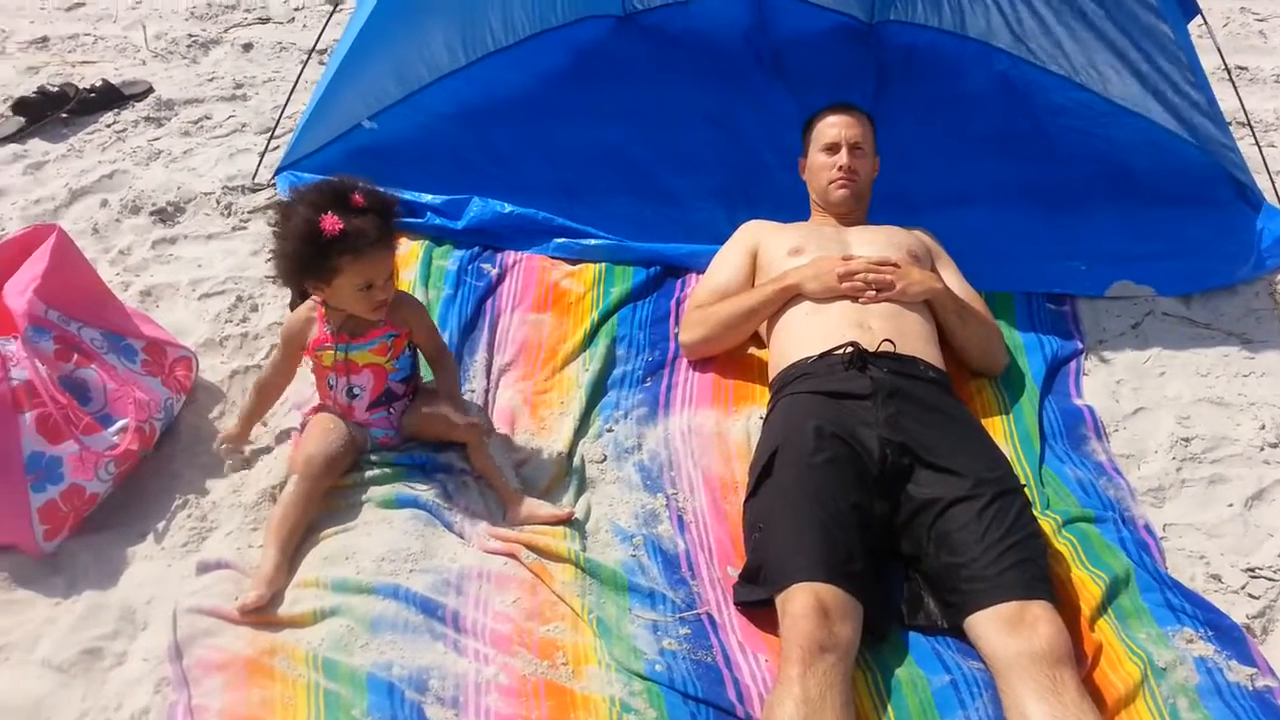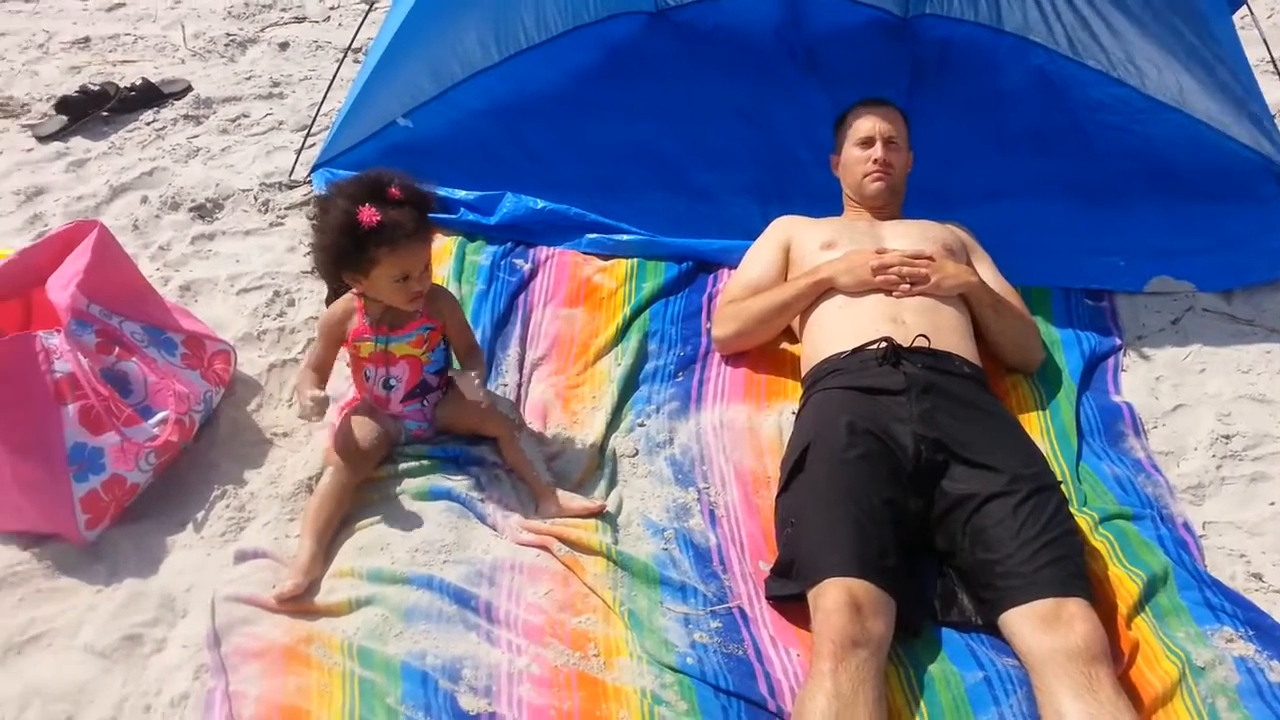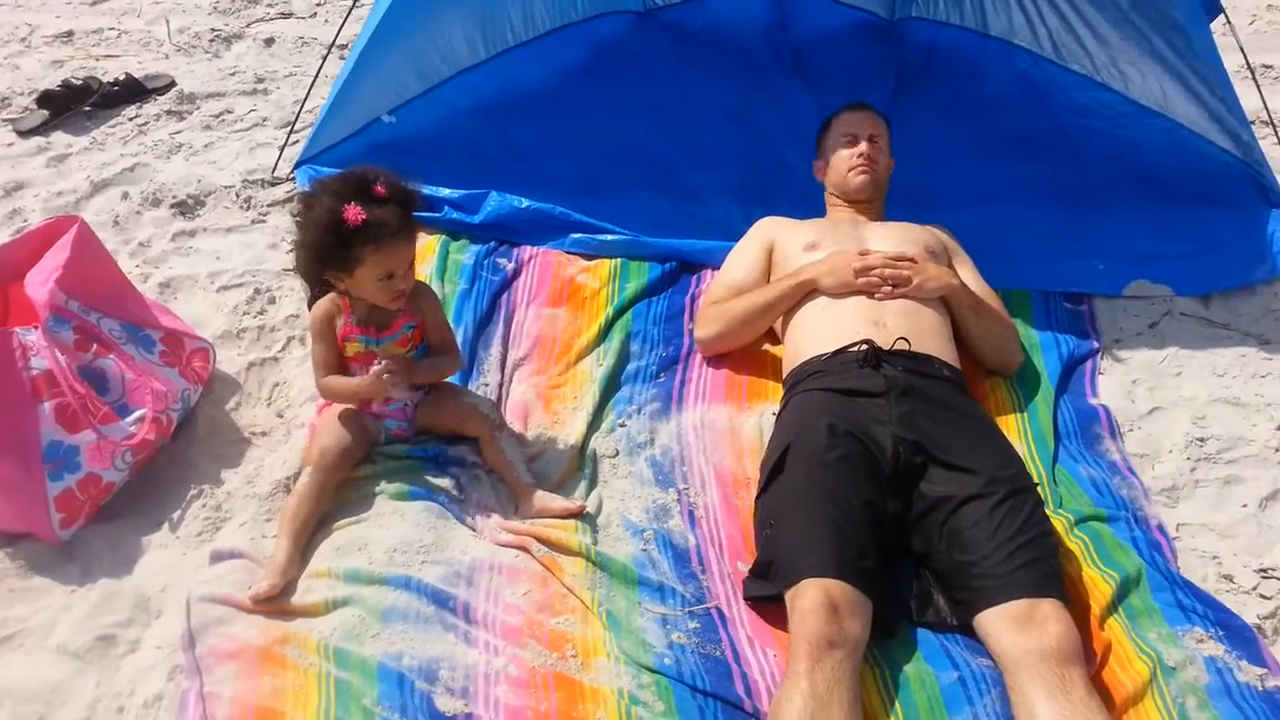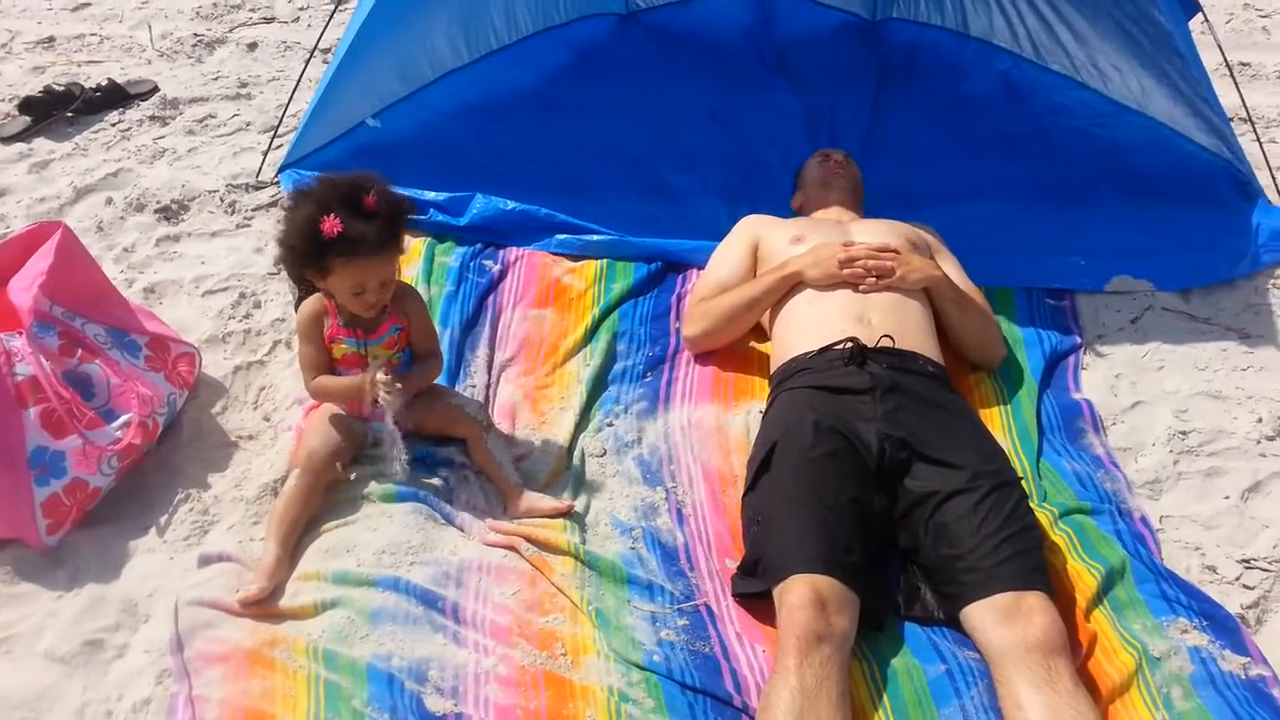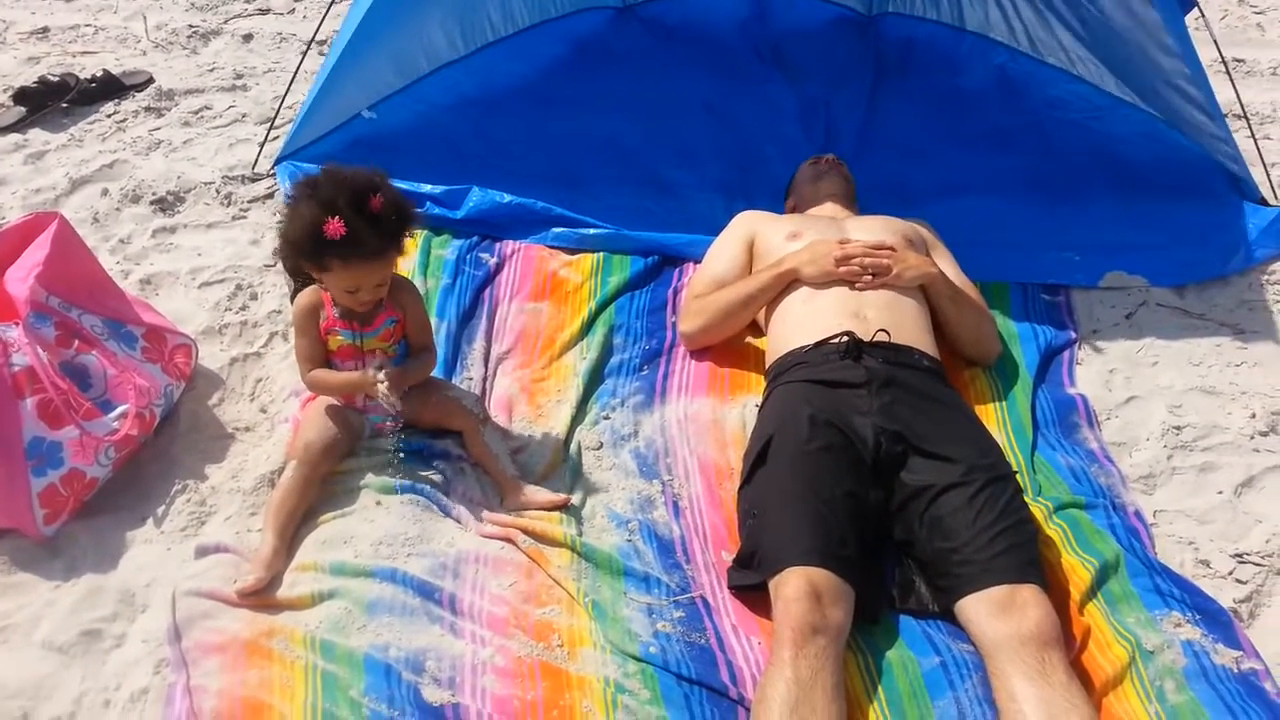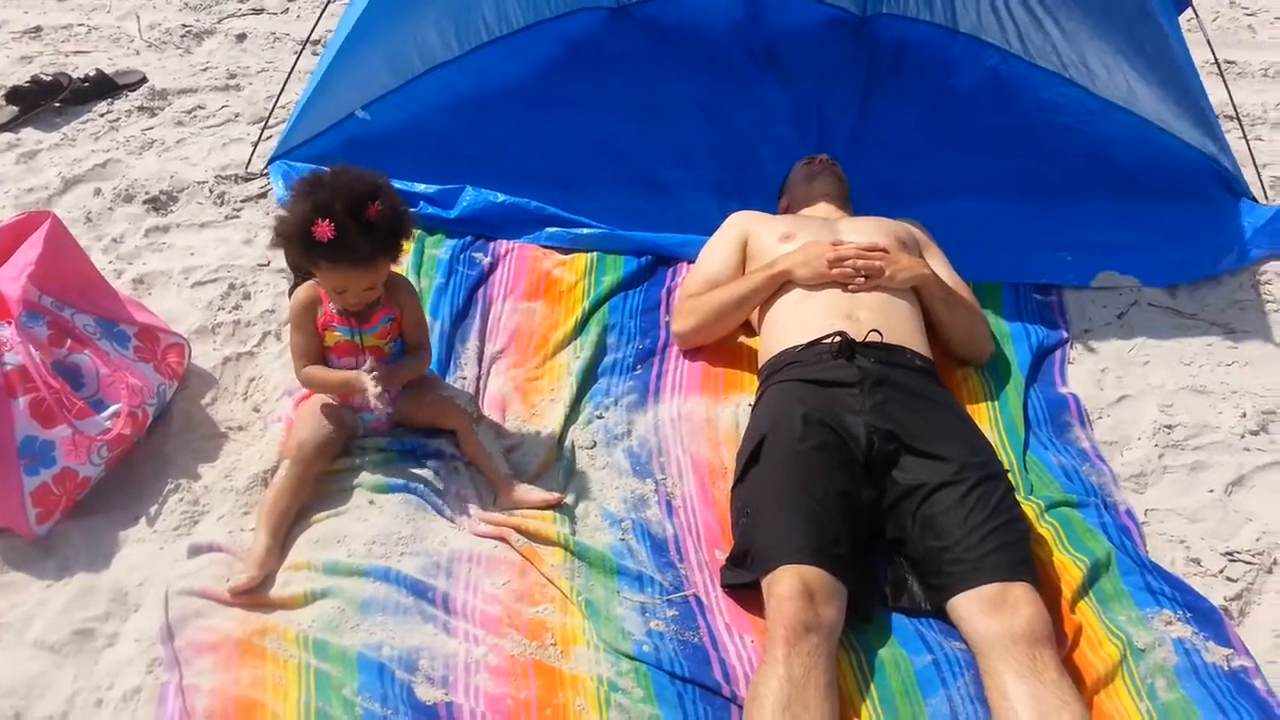
dt=0.3s
person 1, frame 1
left shoulder: (917, 241)
right shoulder: (761, 235)
left elbow: (992, 357)
right elbow: (693, 334)
left wrist: (932, 290)
right wrist: (796, 283)
left hip: (931, 409)
right hip: (816, 406)
left knee: (1038, 642)
right knee: (815, 633)
person 1, frame 2
left shoulder: (953, 235)
right shoulder: (794, 230)
left elbow: (1029, 351)
right elbow: (725, 328)
left wrist: (968, 284)
right wrist: (829, 277)
left hip: (967, 405)
right hip: (849, 401)
left knee: (1074, 639)
right knee: (846, 630)
person 1, frame 3
left shoulder: (934, 238)
right shoulder: (777, 230)
left elbow: (1008, 354)
right elbow: (708, 330)
left wrist: (949, 285)
right wrist: (812, 277)
left hip: (945, 406)
right hip: (829, 401)
left knee: (1048, 640)
right knee: (822, 628)
person 1, frame 4
left shoulder: (916, 236)
right shoulder: (762, 229)
left elbow: (990, 349)
right elbow: (696, 328)
left wrist: (933, 279)
right wrist: (797, 271)
left hip: (929, 401)
right hip: (816, 398)
left knee: (1033, 632)
right knee: (811, 625)
person 1, frame 5
left shoulder: (912, 230)
right shoulder: (758, 223)
left elbow: (986, 344)
right elbow: (693, 324)
left wrist: (928, 274)
right wrist: (793, 268)
left hip: (924, 395)
right hip: (811, 392)
left knee: (1028, 627)
right knee: (806, 615)
person 1, frame 6
left shoulder: (905, 231)
right shoulder: (751, 225)
left elbow: (979, 343)
right elbow: (686, 324)
left wrist: (922, 276)
right wrist: (786, 270)
left hip: (917, 396)
right hip: (806, 392)
left knee: (1020, 625)
right knee: (798, 614)
person 2, frame 1
left shoulder: (406, 310)
right shoulder: (304, 323)
left elbow: (440, 356)
right elbow: (274, 378)
left wrist: (450, 398)
right wrist: (242, 428)
left hip: (408, 407)
right hip: (343, 419)
left knee: (474, 426)
right knee: (307, 468)
left ankle: (515, 501)
right ankle: (272, 565)
person 2, frame 2
left shoulder: (440, 302)
right shoulder: (343, 315)
left elbow: (472, 353)
right elbow: (313, 368)
left wrist: (470, 378)
right wrist: (308, 395)
left hip: (439, 401)
right hip: (376, 413)
left knee: (505, 419)
right knee: (343, 465)
left ankle: (547, 494)
right ankle: (308, 555)
person 2, frame 3
left shoulder: (421, 299)
right shoulder: (327, 314)
left elbow: (451, 358)
right elbow: (326, 383)
left wrist: (409, 371)
right wrist: (371, 384)
left hip: (420, 399)
right hip: (357, 408)
left knee: (487, 418)
right knee: (321, 462)
left ankle: (527, 494)
right ankle: (286, 554)
person 2, frame 4
left shoulder: (407, 301)
right shoulder: (314, 314)
left elbow: (432, 361)
right elbow: (316, 383)
left wrist: (403, 382)
right wrist: (366, 383)
left hip: (408, 399)
right hip: (344, 410)
left knee: (475, 418)
right knee: (309, 464)
left ankle: (516, 495)
right ankle: (274, 557)
person 2, frame 5
left shoulder: (403, 294)
right shoulder: (310, 306)
left elbow: (426, 354)
right elbow: (312, 376)
left wrist: (399, 378)
right wrist: (365, 380)
left hip: (403, 392)
right hip: (340, 401)
left knee: (471, 411)
right knee: (305, 457)
left ankle: (512, 487)
right ankle: (271, 548)
person 2, frame 6
left shoulder: (400, 292)
right shoulder: (306, 302)
left elbow: (421, 352)
right elbow: (306, 370)
left wrist: (391, 375)
right wrist: (356, 381)
left hip: (397, 388)
right hip: (335, 399)
left knee: (465, 410)
right knee: (300, 454)
left ankle: (505, 486)
right ankle: (264, 547)
